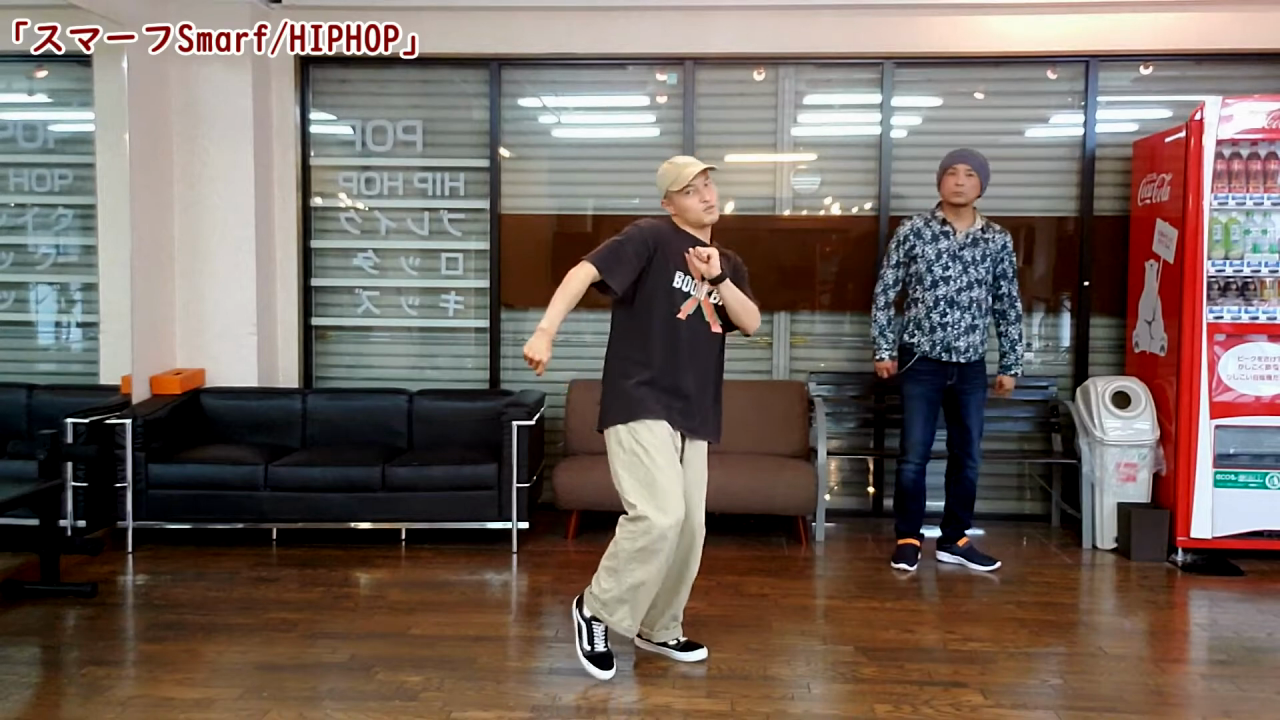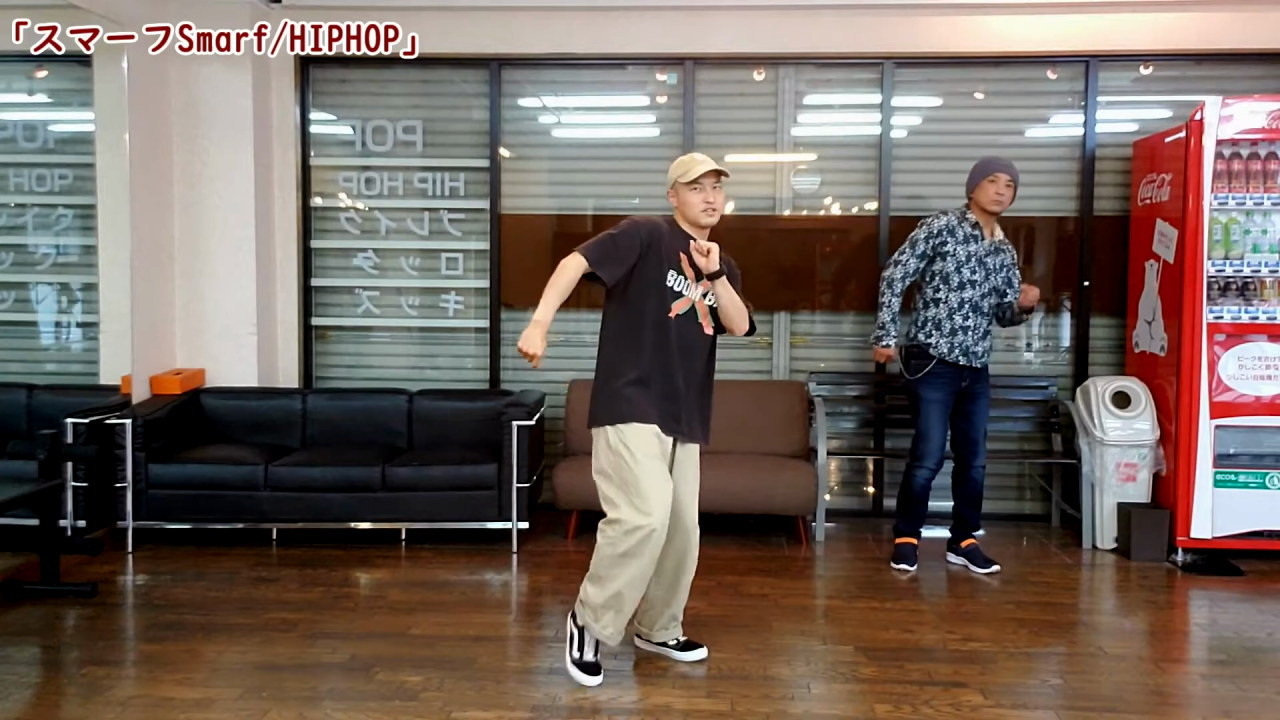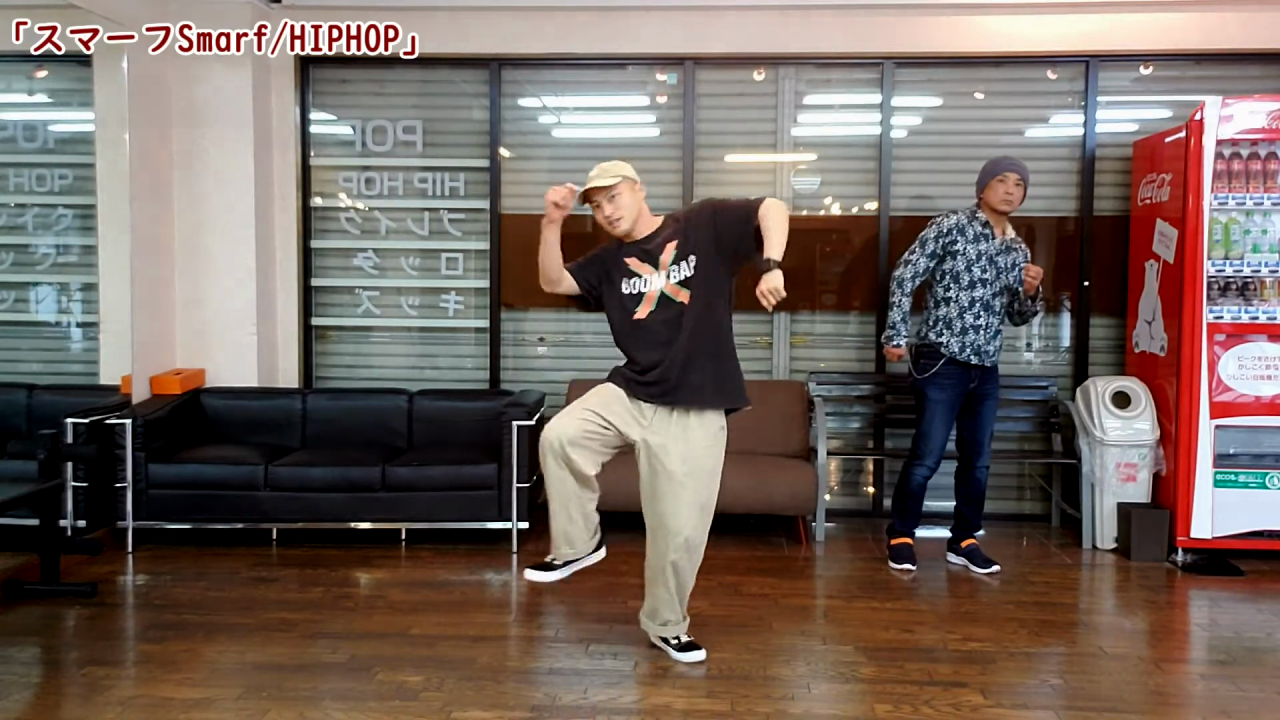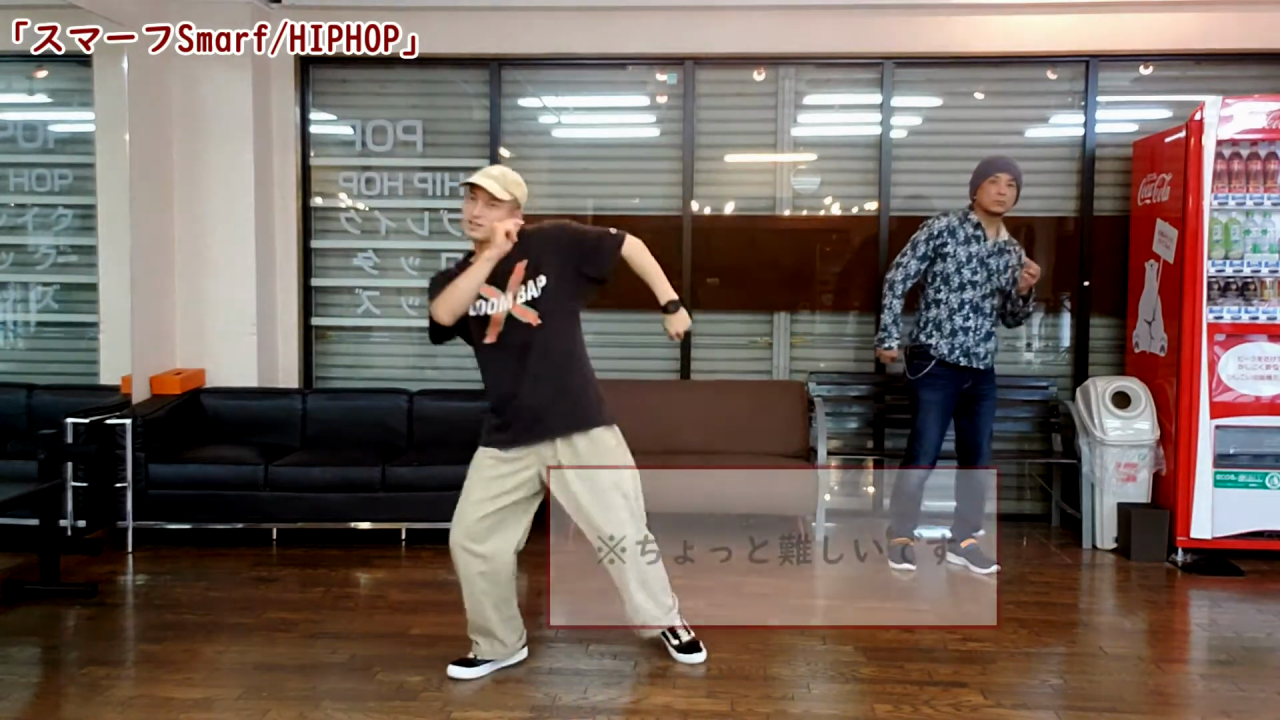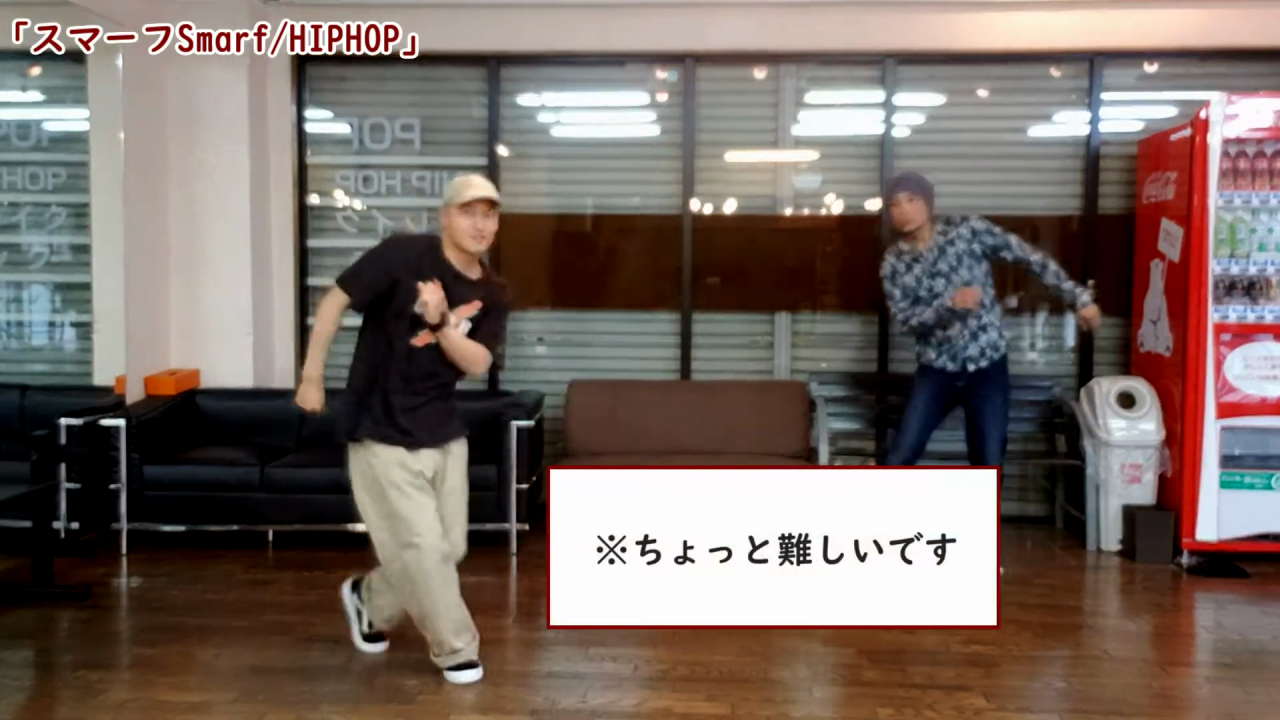
dt=0.7s
person 1, frame 1
left shoulder: (730, 264)
right shoulder: (650, 238)
left elbow: (751, 324)
right elbow: (585, 272)
left wrist: (718, 278)
right wrist: (545, 331)
left hip: (693, 413)
right hip: (640, 404)
left knee: (688, 527)
right knee: (658, 516)
left ankle: (658, 629)
right ankle: (597, 608)
person 1, frame 2
left shoulder: (724, 264)
right shoulder: (646, 234)
left elbow: (740, 326)
right elbow: (576, 264)
left wrist: (715, 274)
right wrist: (538, 323)
left hip: (683, 415)
right hip: (630, 406)
left knee: (682, 528)
right knee: (643, 517)
left ankle: (658, 629)
right ankle: (589, 624)
person 1, frame 3
left shoulder: (705, 222)
right shoulder: (609, 261)
left elbow: (772, 207)
right elbow: (553, 282)
left wrist: (771, 265)
right wrist: (551, 222)
left hip: (696, 404)
right hip: (630, 391)
left knee: (680, 524)
right knee: (559, 438)
left ankle: (665, 625)
right ankle: (577, 544)
person 1, frame 4
left shoulder: (553, 244)
right shoulder: (457, 274)
left elbow: (627, 244)
right elbow: (442, 315)
left wrist: (670, 303)
right wrist: (489, 256)
left hip: (579, 425)
right hip: (507, 436)
left knee: (619, 532)
right knee: (472, 539)
left ankle: (663, 622)
right ankle: (497, 645)
person 1, frame 5
left shoulder: (491, 293)
right shoulder: (404, 253)
left elbow: (477, 364)
right elbow: (338, 299)
left wrist: (441, 320)
right wrist: (312, 374)
left hip: (443, 431)
right hip: (382, 430)
left knee: (447, 548)
right knee: (419, 545)
left ankle: (370, 596)
right ankle: (455, 649)
person 2, frame 1
left shoulder: (998, 240)
right shoulder: (913, 231)
left elbow: (1009, 306)
right elbow: (885, 292)
left wrist: (1010, 365)
right wrist: (884, 348)
left hip: (970, 366)
right hip: (921, 362)
left knee: (967, 457)
right knee: (914, 455)
left ankle: (954, 539)
right ankle: (908, 538)
person 2, frame 2
left shoulder: (1005, 252)
right shoulder: (940, 227)
left elbow: (1003, 315)
right elbow: (894, 278)
left wrist: (1023, 305)
right wrist: (885, 336)
left hip: (976, 369)
right hip: (932, 363)
left knee: (973, 460)
right knee: (927, 457)
left ankle: (963, 540)
right ankle: (905, 535)
person 2, frame 3
left shoulder: (1018, 250)
right shoulder: (951, 226)
left elbow: (1017, 316)
right elbow: (905, 276)
left wrist: (1031, 293)
right wrist: (896, 335)
left hip: (986, 369)
right hip: (941, 363)
left knee: (977, 460)
right knee: (926, 456)
left ankle: (963, 540)
right ankle: (900, 536)
person 2, frame 4
left shoulder: (1013, 252)
right shoulder: (943, 227)
left elbow: (1010, 318)
right elbow: (897, 279)
left wrist: (1025, 290)
right wrist: (888, 337)
left hip: (980, 369)
right hip: (935, 364)
left knee: (978, 459)
right knee: (922, 456)
left ankle: (963, 538)
right ankle: (900, 536)
person 2, frame 5
left shoulder: (970, 230)
right shoulder: (894, 262)
left elbow: (1032, 258)
right elbow: (904, 319)
left wrist: (1079, 297)
right wrist: (949, 302)
left hip: (987, 367)
right hip: (936, 370)
left knee: (988, 464)
right knee: (902, 456)
